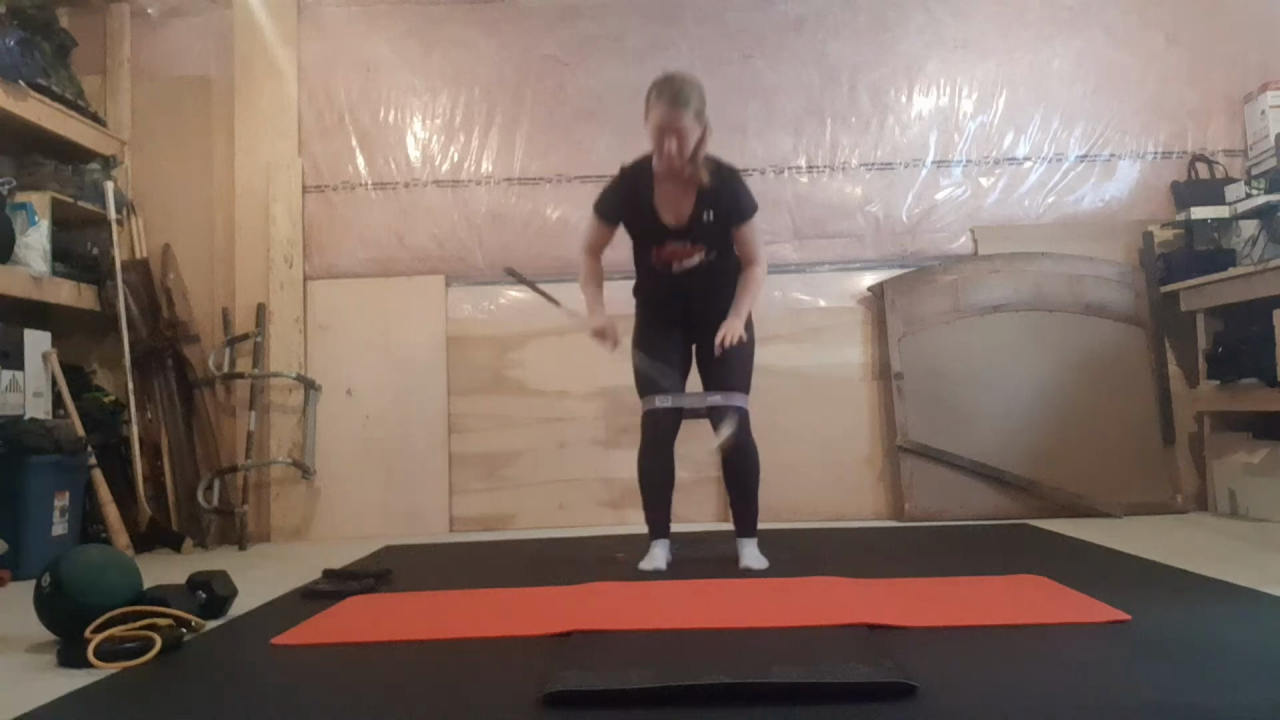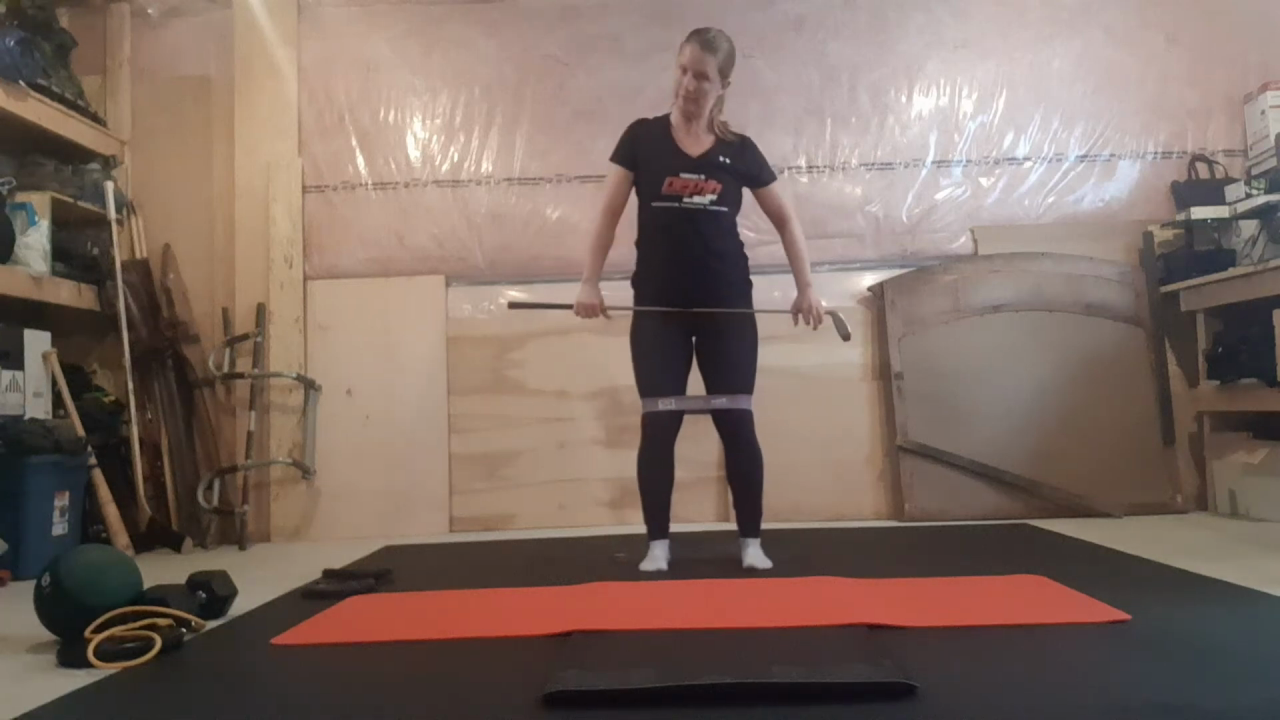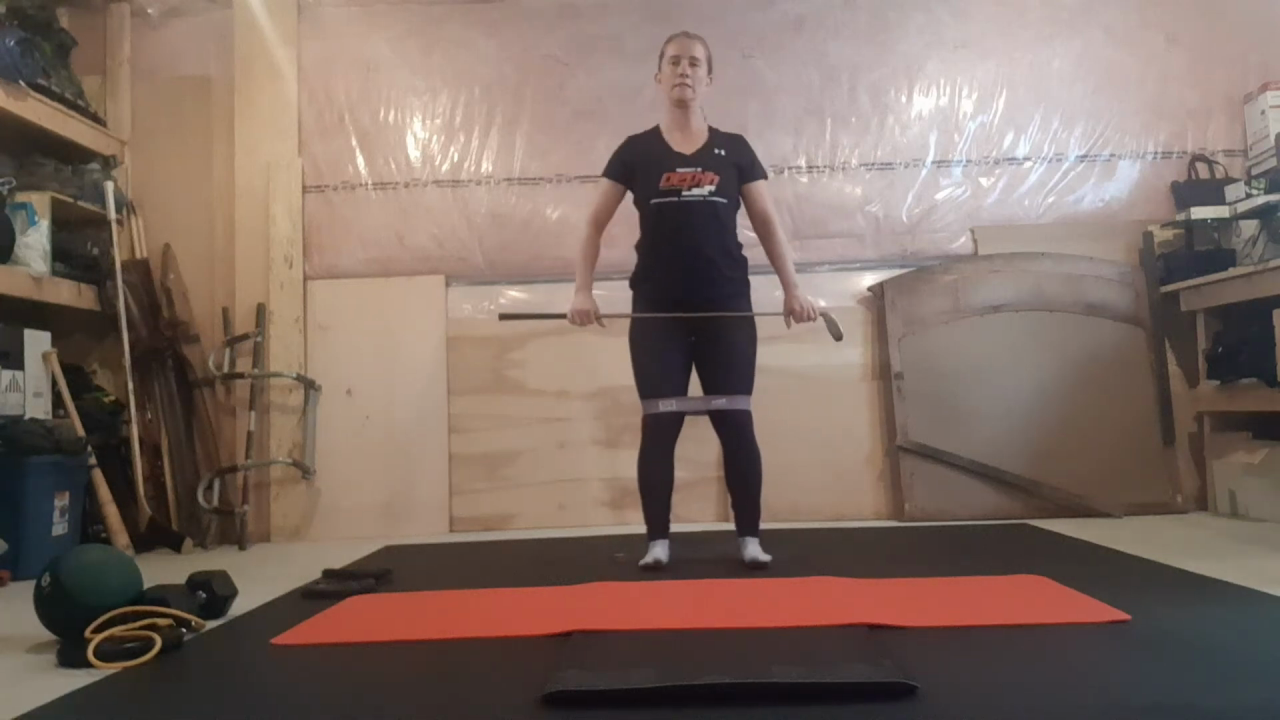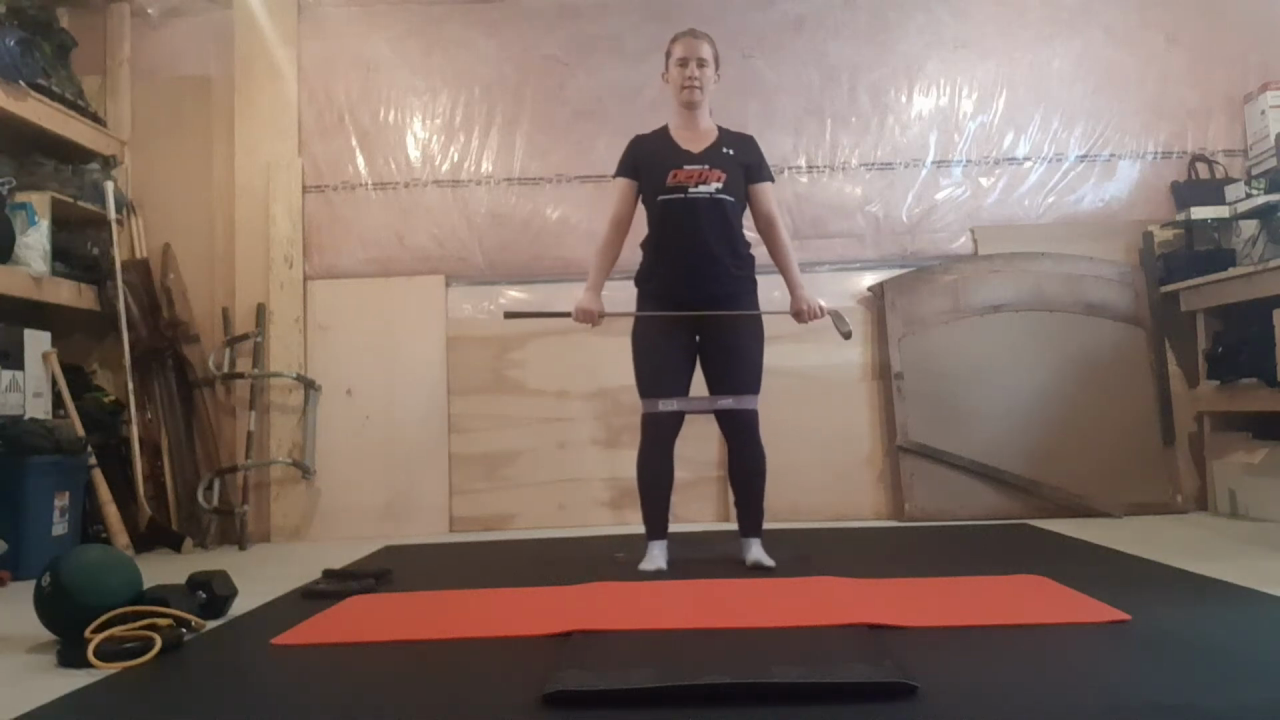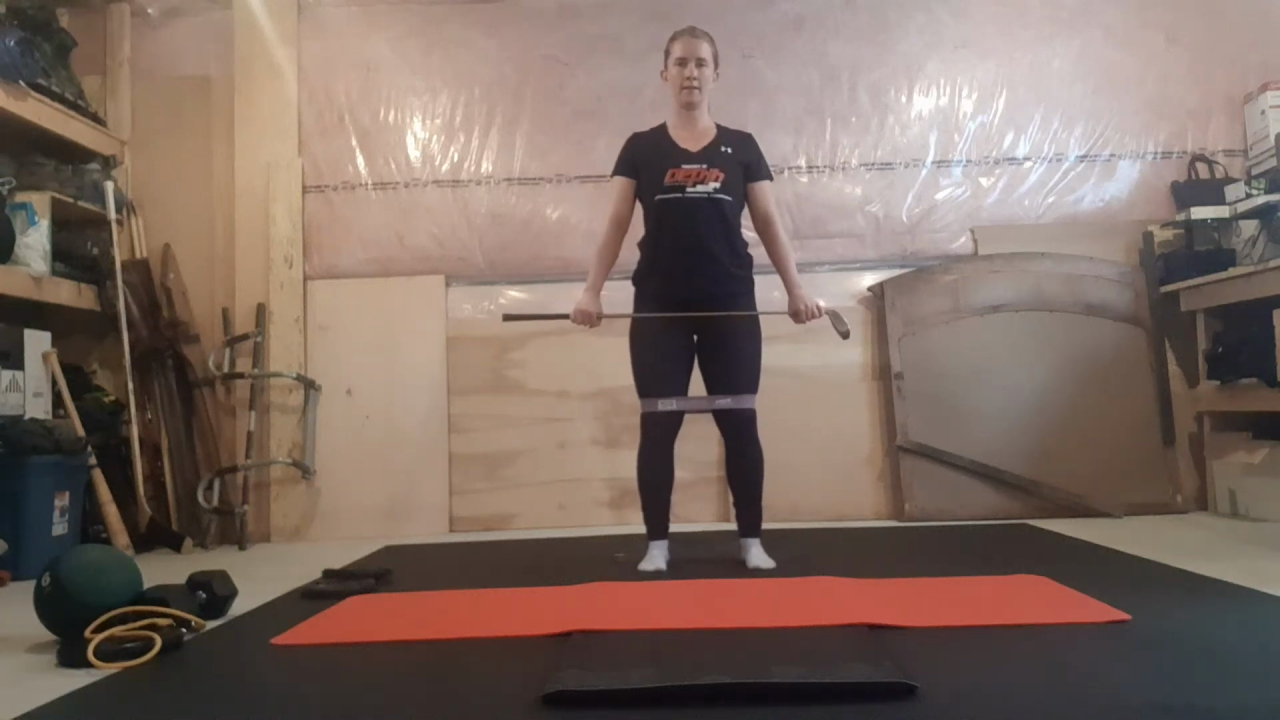
dt=1s
person 1, frame 1
left shoulder: (726, 185)
right shoulder: (627, 186)
left elbow: (752, 262)
right elbow: (590, 256)
left wrist: (736, 319)
right wrist: (596, 311)
left hip: (720, 316)
right hip: (658, 320)
left knee: (733, 421)
right knee: (658, 427)
left ankle: (747, 540)
right ankle: (659, 542)
person 1, frame 2
left shoulder: (740, 149)
right shoulder: (642, 137)
left elbow: (785, 219)
right elbow: (609, 212)
left wrist: (805, 288)
right wrist: (590, 281)
left hip: (727, 305)
right hip: (657, 306)
left knee: (736, 423)
right knee: (658, 425)
left ankle: (751, 541)
right ankle: (657, 544)
person 1, frame 3
left shoulder: (734, 149)
right shoulder: (636, 150)
left elbow: (767, 223)
right elbow: (595, 225)
left wrist: (792, 290)
right wrist: (583, 290)
left hip: (726, 307)
right hip: (657, 309)
left knee: (736, 423)
right knee: (660, 425)
left ankle: (749, 538)
right ankle: (658, 541)
person 1, frame 4
left shoulder: (743, 148)
right shoulder: (643, 149)
left elbow: (770, 223)
right elbow: (617, 225)
left wrist: (798, 290)
right wrist: (593, 289)
left hip: (732, 307)
right hip: (661, 308)
left knee: (742, 424)
right knee: (658, 426)
left ankle: (752, 540)
right ankle: (656, 544)
person 1, frame 5
left shoulder: (741, 146)
right shoulder: (641, 148)
left elbow: (768, 223)
right elbow: (617, 224)
left wrist: (797, 290)
right wrist: (592, 291)
left hip: (730, 306)
right hip: (659, 308)
left knee: (740, 424)
right knee: (658, 426)
left ankle: (751, 541)
right ankle: (657, 544)
